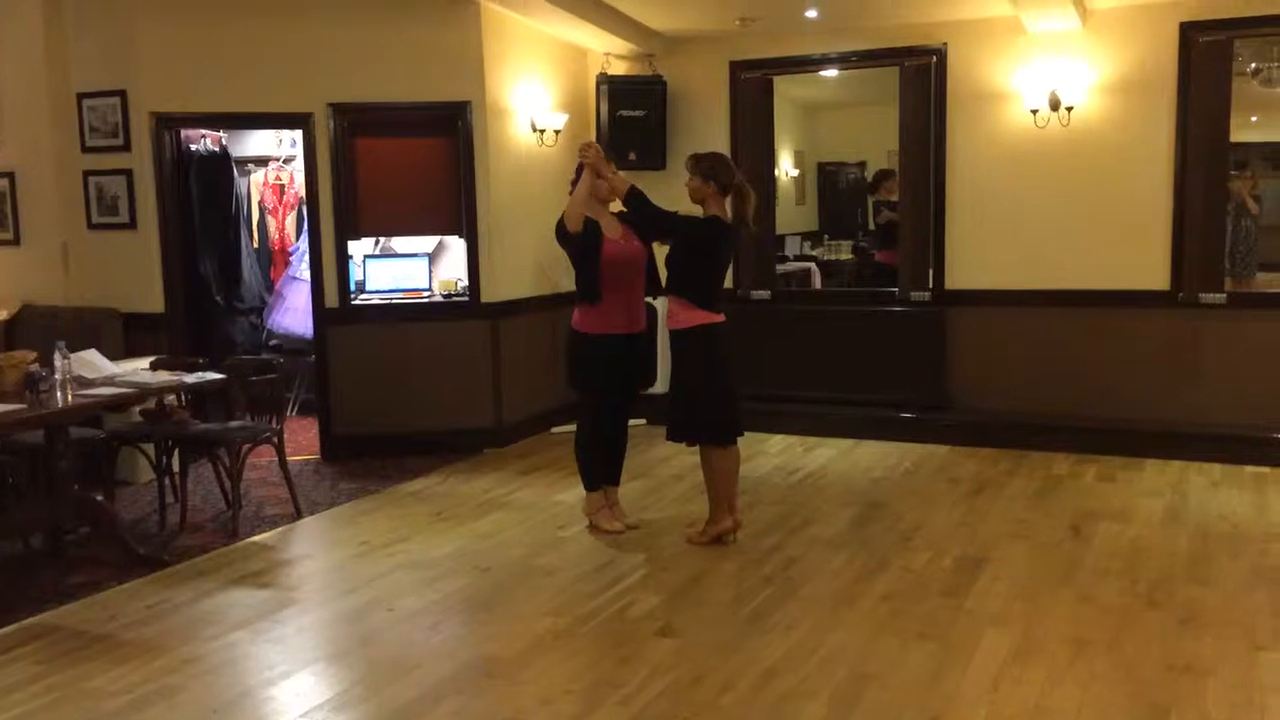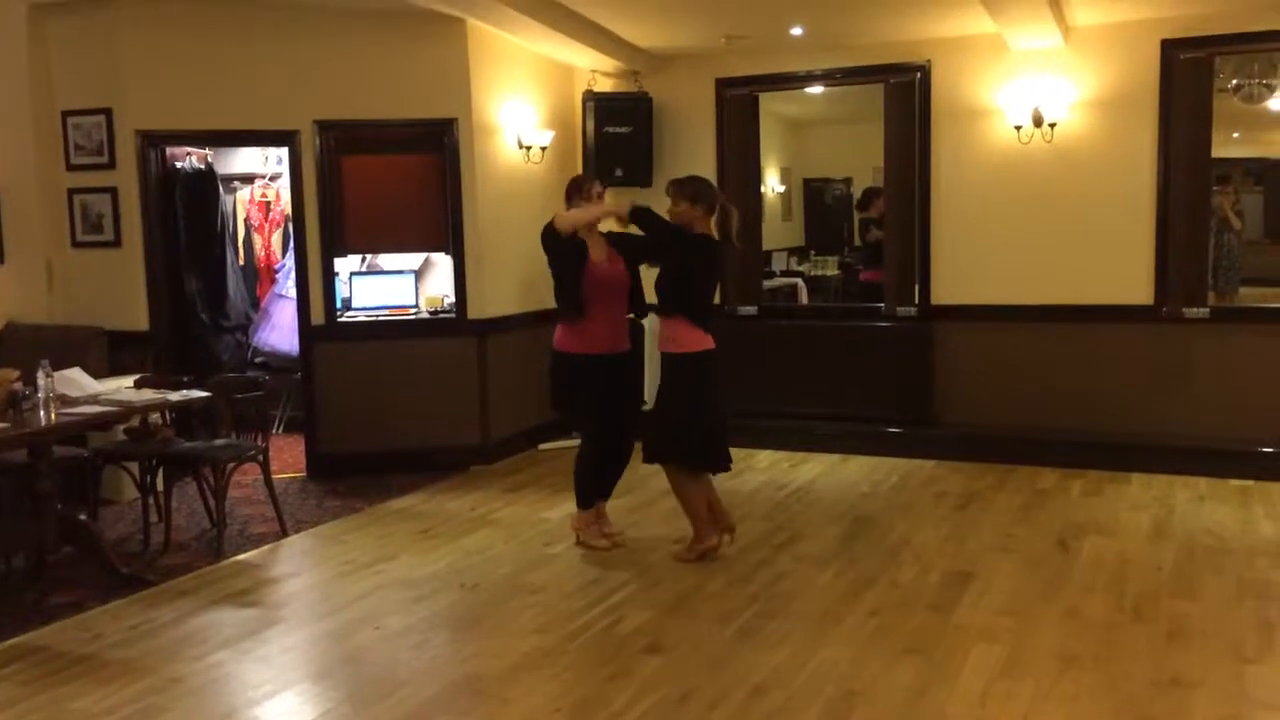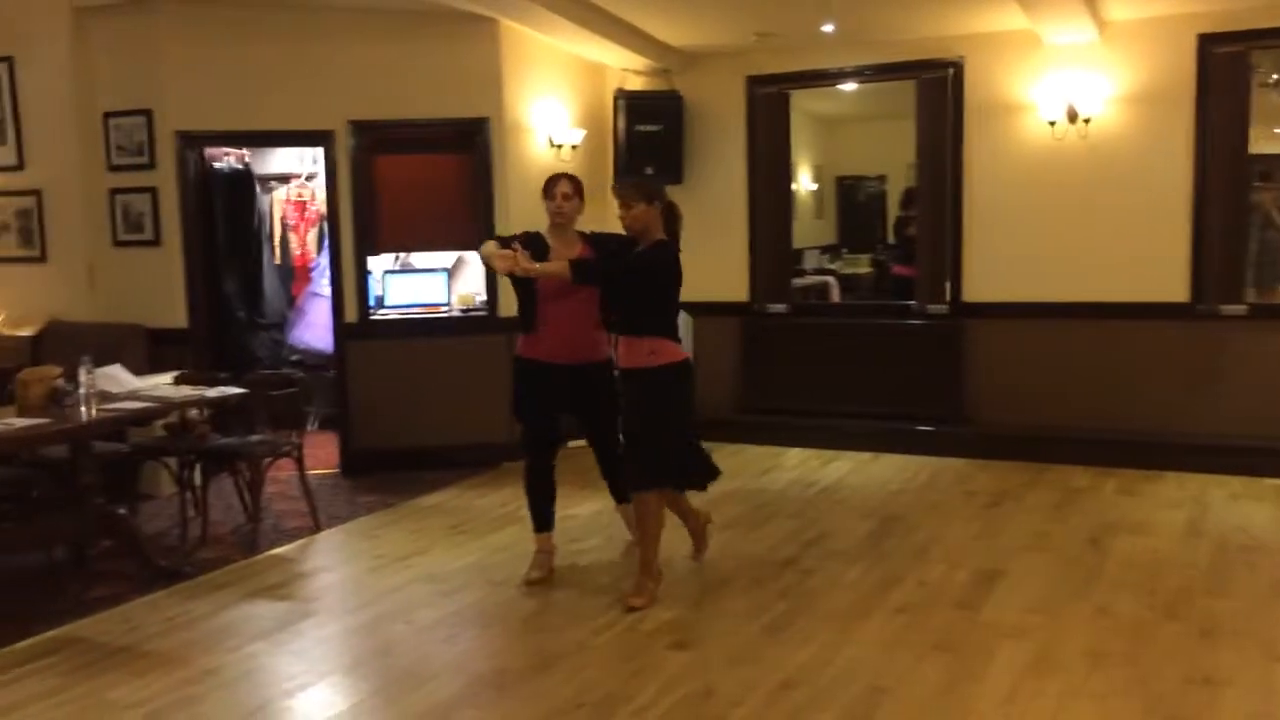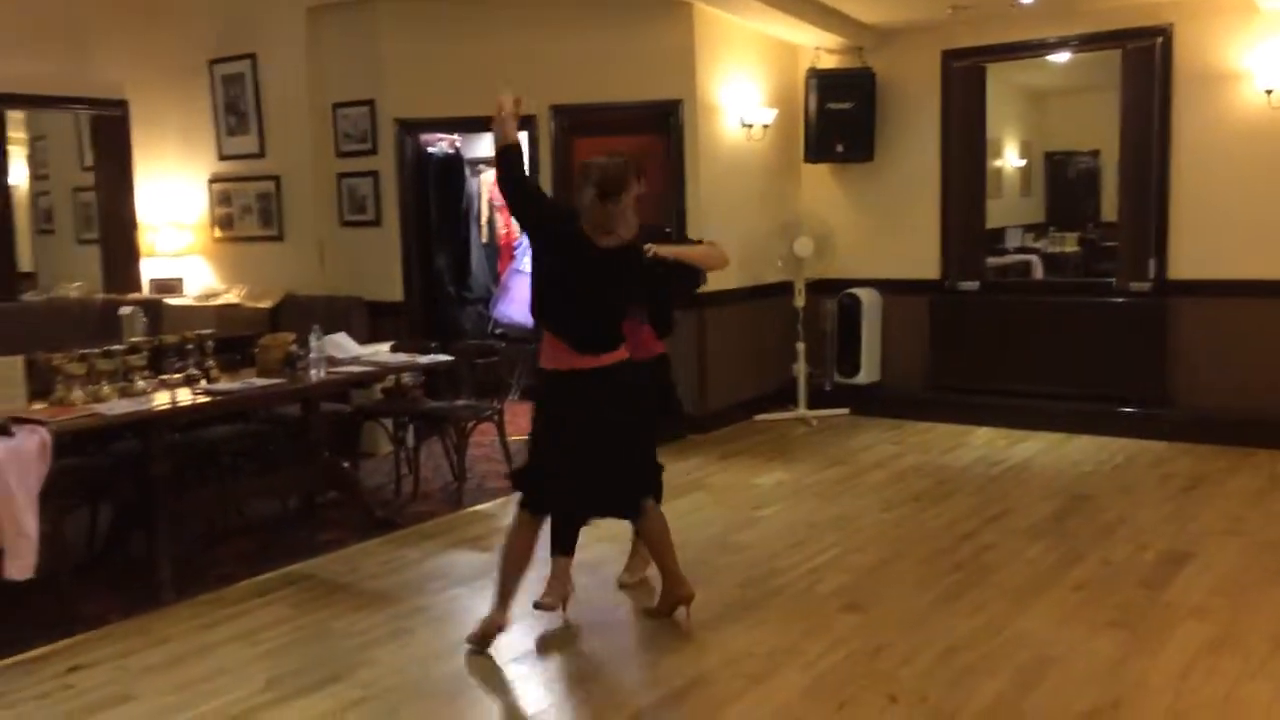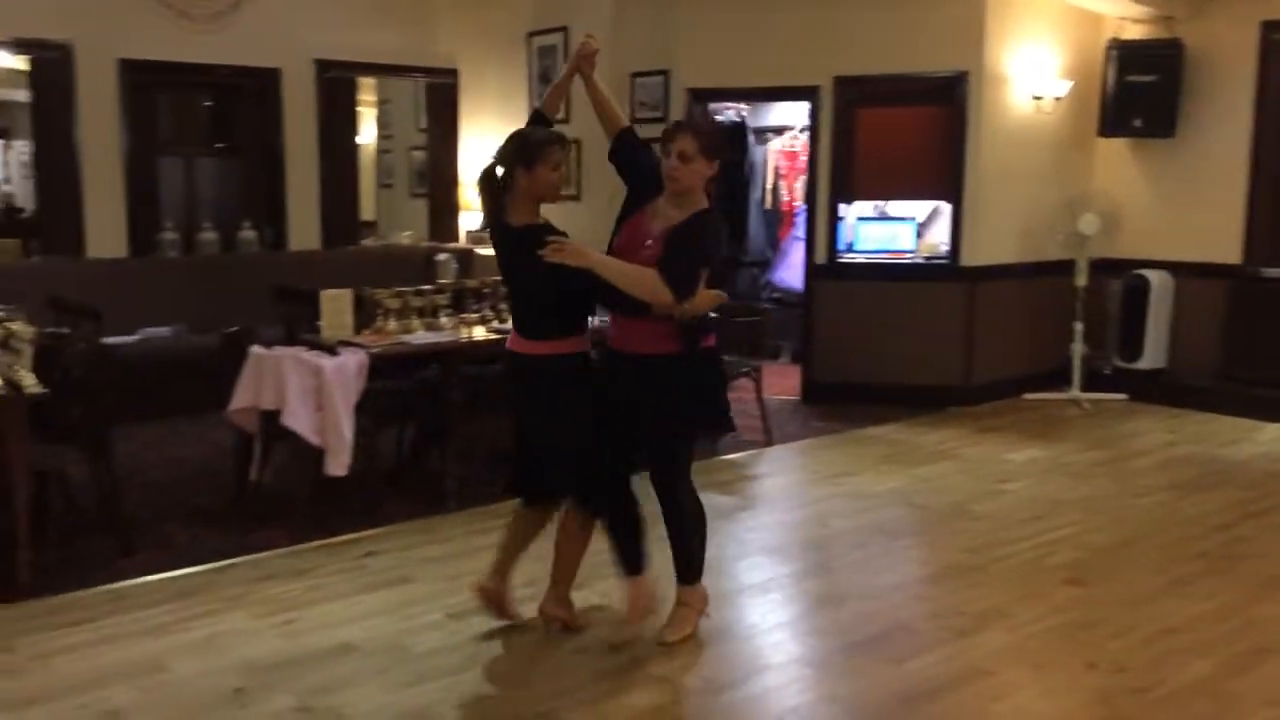
dt=1s
person 1, frame 1
left shoulder: (706, 231)
right shoulder: (718, 229)
left elbow: (649, 215)
right elbow: (660, 223)
left wrist: (603, 170)
right wrist: (609, 174)
left hip: (696, 337)
right hip: (707, 333)
left knee: (710, 431)
right knee: (720, 430)
left ankle: (719, 517)
right ankle: (730, 511)
person 1, frame 2
left shoulder: (696, 246)
right shoulder: (698, 248)
left elbow: (645, 219)
right elbow: (654, 246)
left wrist: (622, 207)
left hip: (687, 359)
right hip: (689, 357)
left knee: (676, 451)
right knee: (684, 449)
left ankle: (704, 534)
right ankle: (718, 518)
person 1, frame 3
left shoulder: (660, 257)
right shoulder: (636, 253)
left elbow: (600, 272)
left wrist: (534, 269)
left hip: (661, 372)
right hip: (637, 372)
left knee: (645, 473)
right knee: (659, 463)
left ankle: (648, 571)
right ankle: (693, 519)
person 1, frame 4
left shoulder: (557, 235)
right shoulder: (630, 257)
left elbow: (516, 184)
left wrist: (506, 121)
left hip: (565, 386)
right hip: (613, 381)
left knee: (538, 498)
right knee: (634, 488)
left ankle: (499, 611)
right ankle: (675, 583)
person 1, frame 5
left shoulder: (505, 220)
right shoulder: (537, 243)
left elbow: (535, 129)
right elbow: (601, 291)
left wrist: (572, 75)
right wrist: (684, 305)
left hip: (533, 364)
right hip: (556, 368)
left knee: (546, 484)
right knee: (582, 484)
left ankle: (497, 578)
right ankle: (558, 600)
person 2, frame 1
left shoulder: (631, 223)
right shoulder: (581, 227)
right elbow: (568, 227)
right wrist: (589, 170)
left hip: (632, 336)
right hip: (595, 339)
left knee: (619, 419)
right knee: (594, 419)
left ankle: (613, 498)
right ankle: (594, 503)
person 2, frame 2
left shoulder: (620, 244)
right shoulder: (566, 248)
right elbow: (556, 225)
right wrist: (609, 208)
left hip: (618, 356)
right hip: (577, 359)
left knee: (624, 435)
right knee: (596, 438)
left ankle: (599, 508)
right ankle: (585, 520)
person 2, frame 3
left shoulder: (600, 246)
right shoulder: (530, 244)
right elbow: (491, 247)
right wrist: (495, 256)
left hip: (591, 367)
right hip: (538, 368)
left knee: (605, 444)
right knee: (539, 455)
left ankle: (628, 511)
right ankle: (543, 545)
person 2, frame 4
left shoulder: (652, 248)
left elbow: (718, 258)
left wrist: (668, 252)
left hip: (641, 370)
left ankle: (642, 550)
right ankle: (561, 573)
person 2, frame 5
left shoulder: (702, 230)
right shoulder: (647, 188)
left elbow: (665, 292)
right elbow: (619, 130)
left wrist: (591, 259)
right wrist: (587, 73)
left hip: (676, 367)
right hip: (625, 361)
left knee: (670, 478)
right knee: (609, 472)
left ankle: (692, 593)
right ankle: (637, 584)
